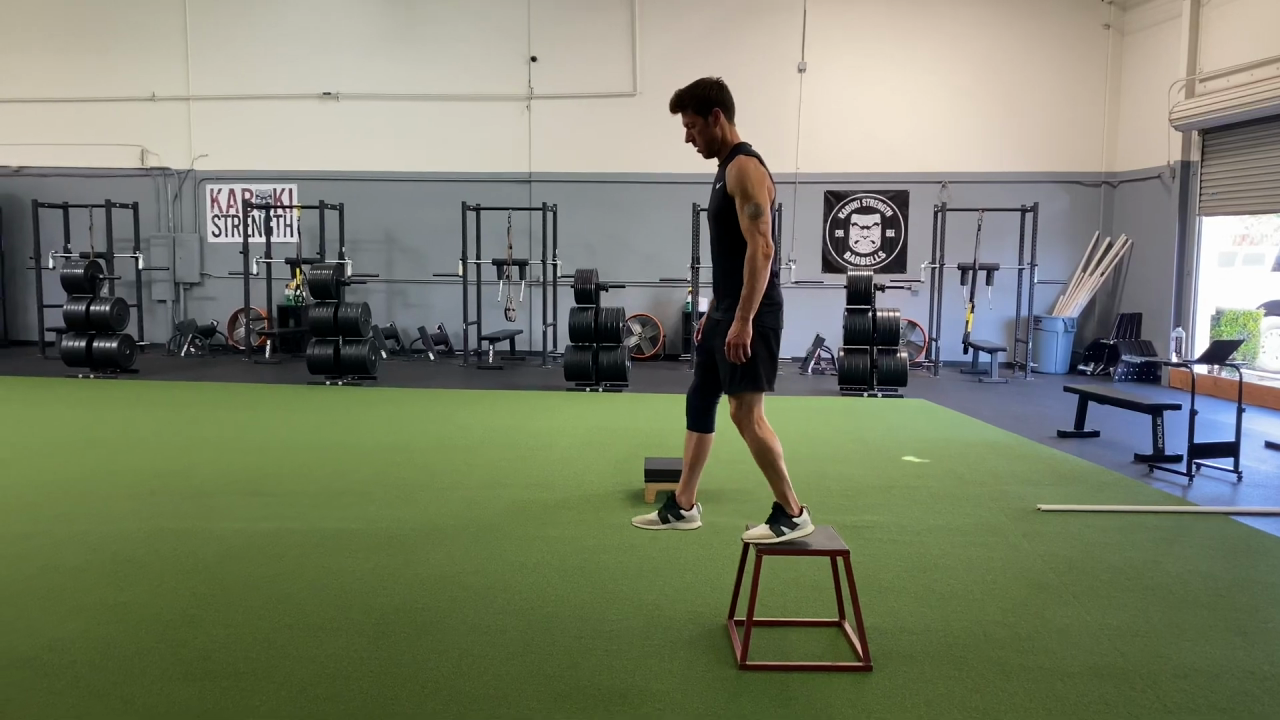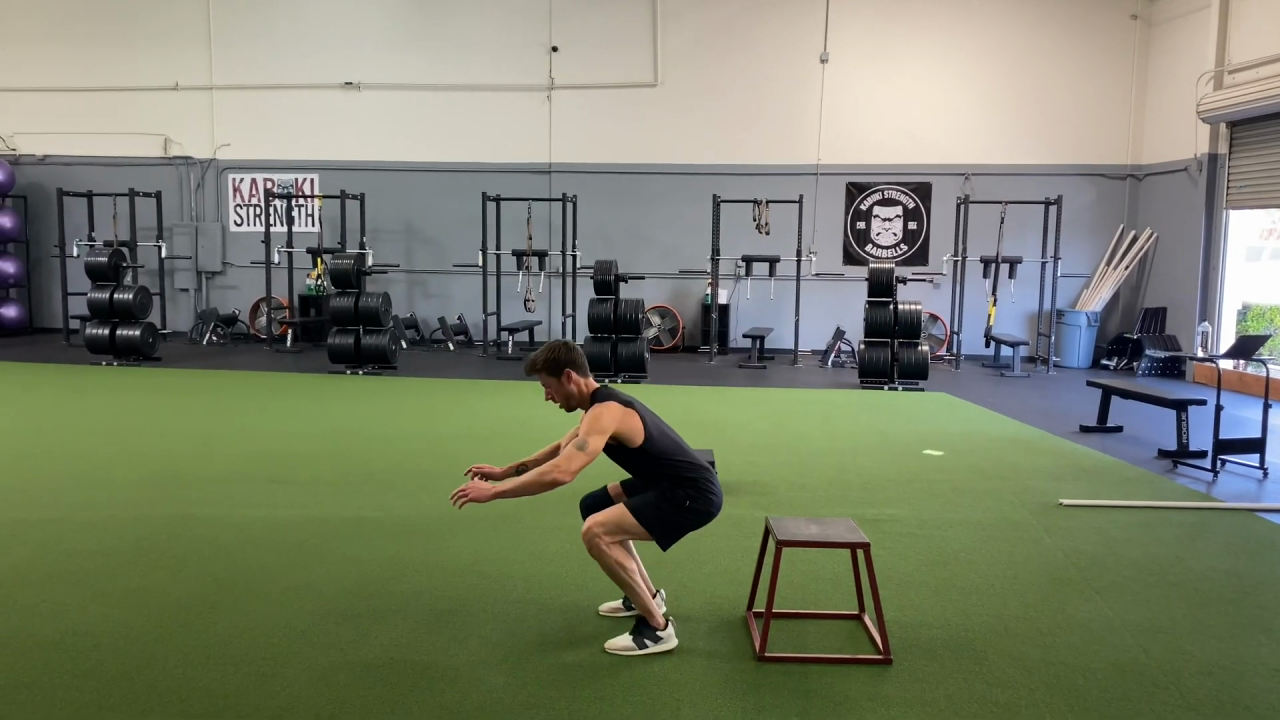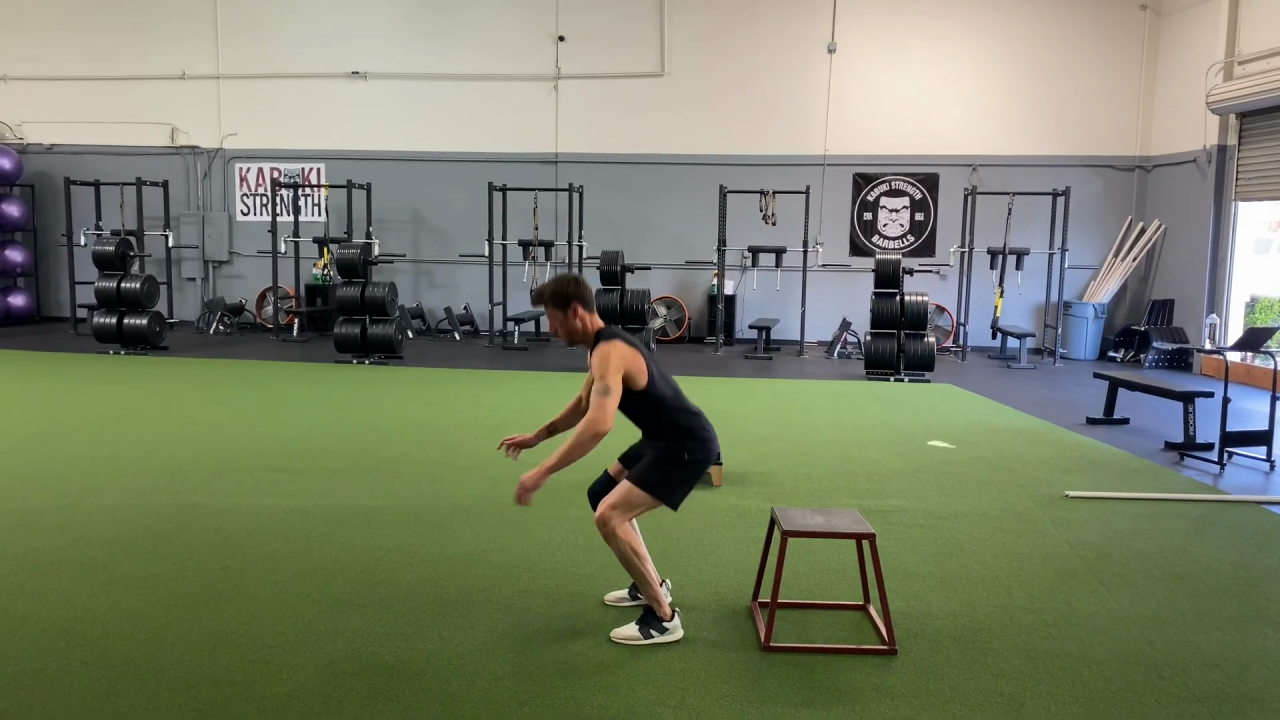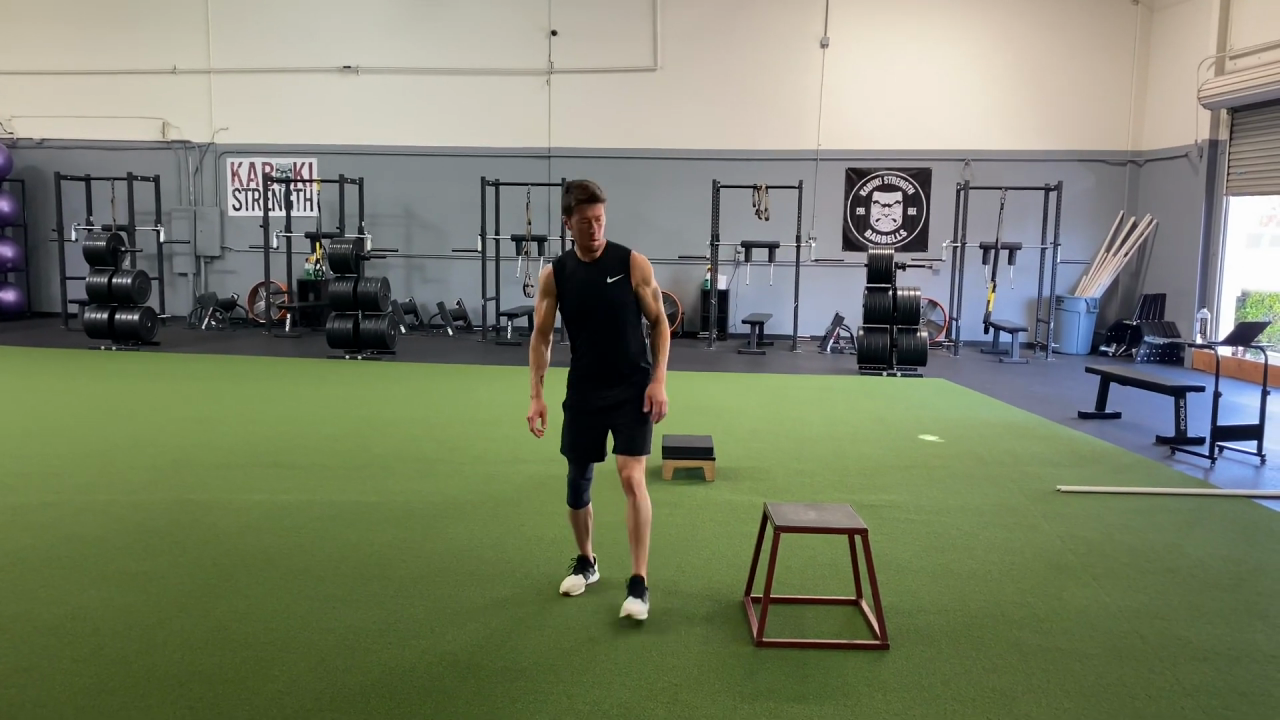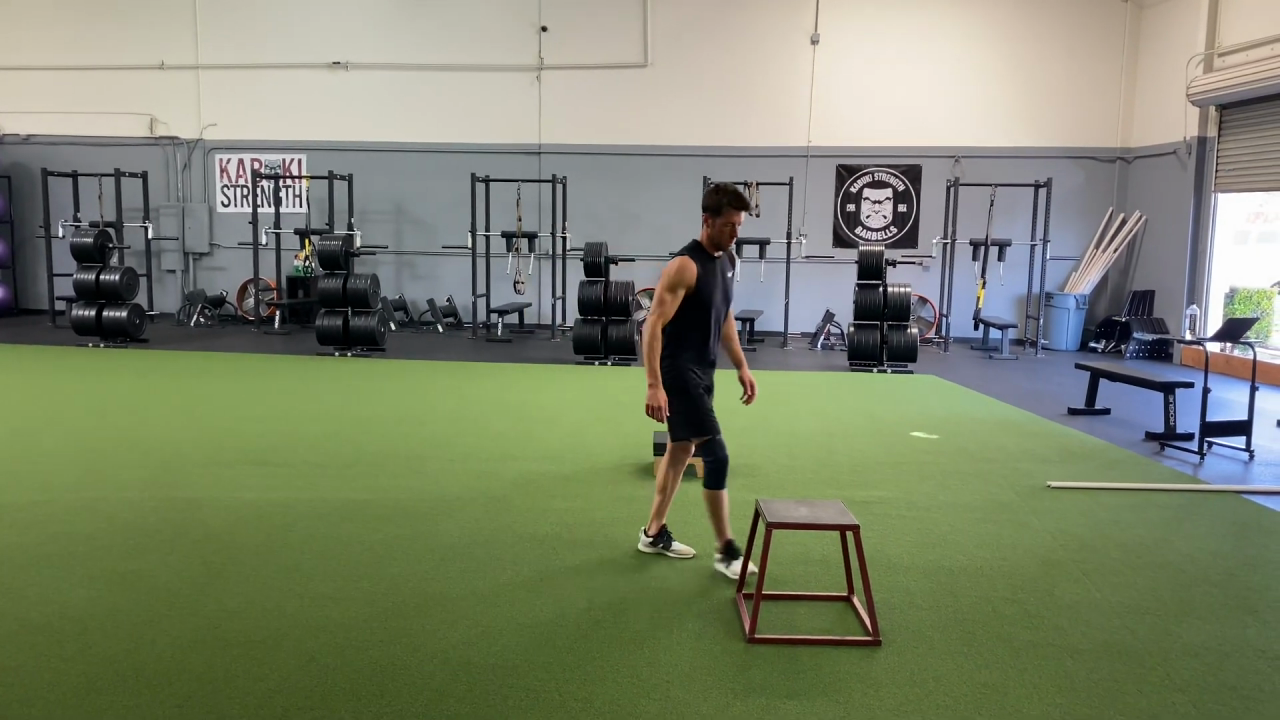
dt=1s
person 1, frame 1
left shoulder: (744, 168)
right shoulder: (727, 169)
left elbow: (761, 249)
left wrist: (742, 321)
right wrist: (714, 313)
left hip: (749, 314)
right hip: (725, 312)
left knee: (746, 414)
right knee: (699, 402)
left ankle: (791, 514)
right ankle: (683, 506)
person 1, frame 2
left shoulder: (603, 413)
right shoulder: (603, 403)
left elbow: (560, 472)
right elbow: (561, 450)
left wrist: (493, 491)
right wrist: (503, 472)
left hip: (695, 494)
right hip: (675, 483)
left knee: (596, 532)
right knee: (593, 507)
left ankle: (657, 628)
right ankle: (647, 595)
person 1, frame 3
left shoulder: (608, 352)
right shoulder: (607, 345)
left elbow: (598, 424)
right elbow: (584, 404)
left wrist: (542, 472)
right wrist: (536, 436)
left hip: (687, 445)
right hip: (667, 439)
left knee: (609, 515)
right knee: (602, 495)
left ankle: (664, 618)
right ankle: (650, 584)
person 1, frame 4
left shoulder: (633, 263)
right shoulder: (555, 274)
left elbow: (660, 323)
right elbow: (541, 337)
left wrist: (658, 381)
right wrist: (536, 396)
left hip: (630, 390)
right hip: (583, 391)
left knee: (632, 478)
right knee: (578, 483)
left ankle: (639, 581)
right ankle: (585, 561)
person 1, frame 5
left shoulder: (728, 260)
right shoulder: (685, 265)
right elbow: (653, 326)
left wrist: (742, 368)
right wrist: (654, 386)
left hip: (702, 371)
right hip: (679, 373)
left knee: (680, 450)
right knee: (717, 457)
left ankle: (654, 532)
right ankle: (726, 550)
